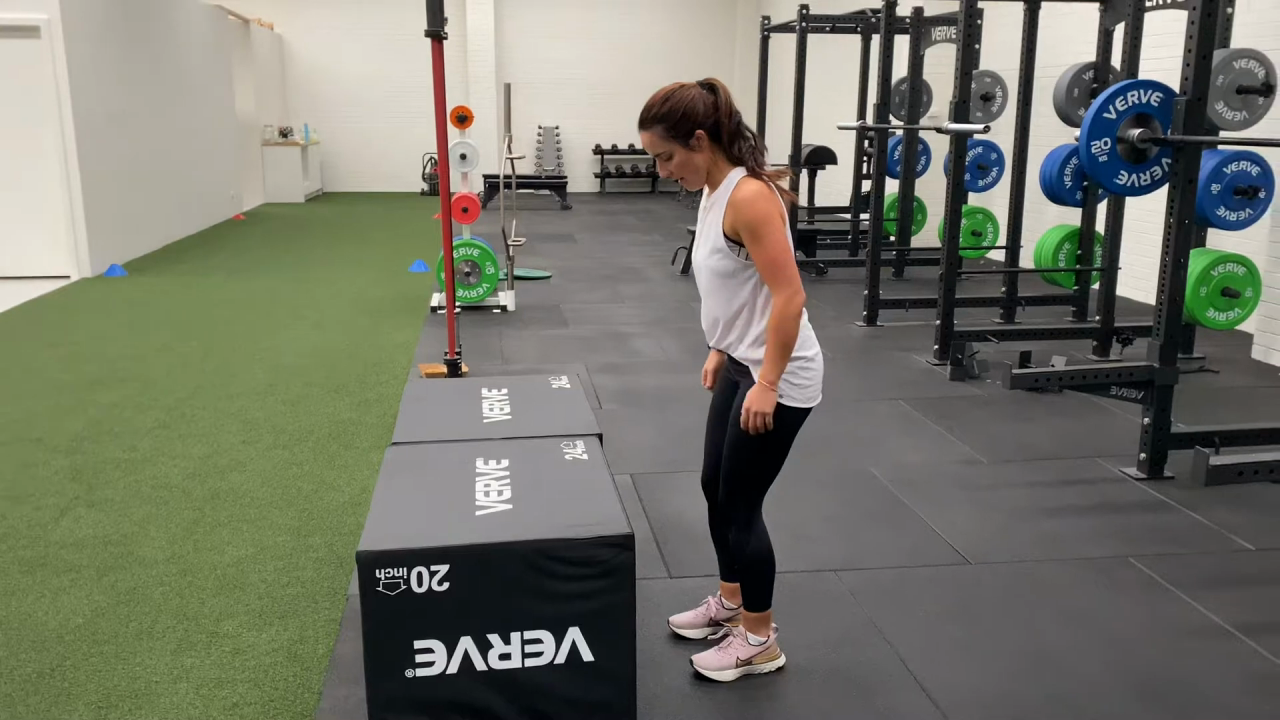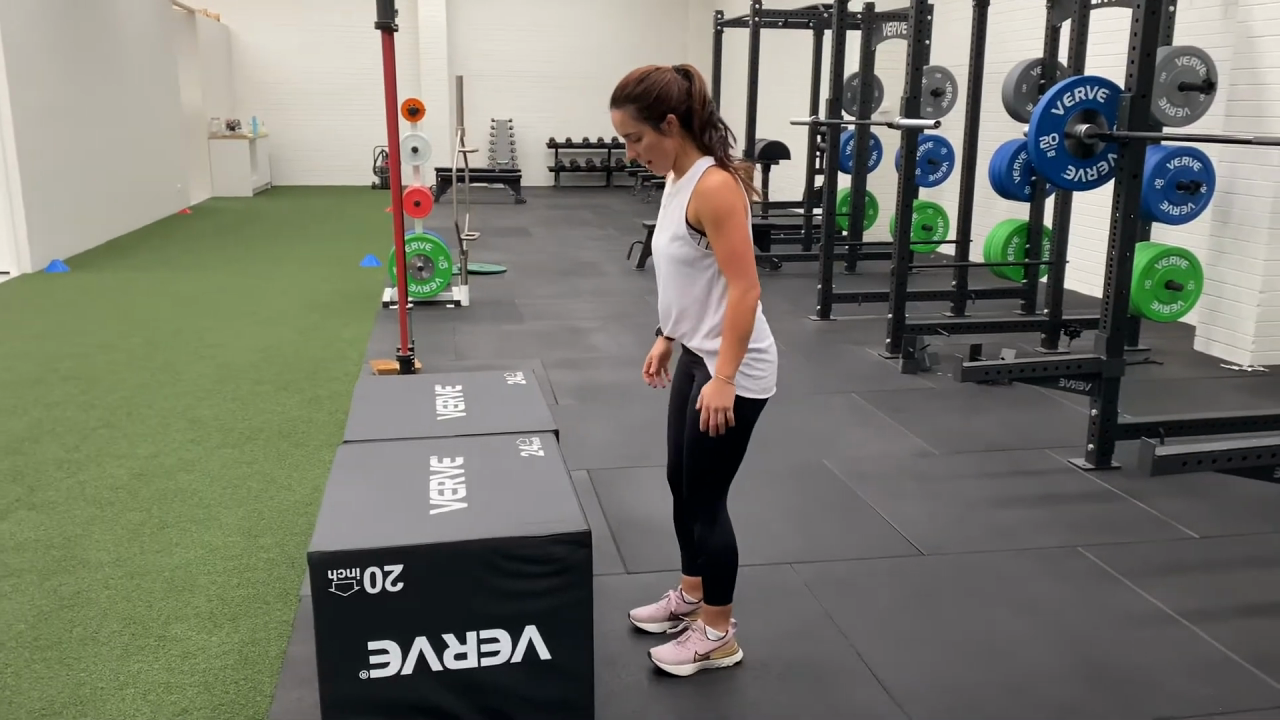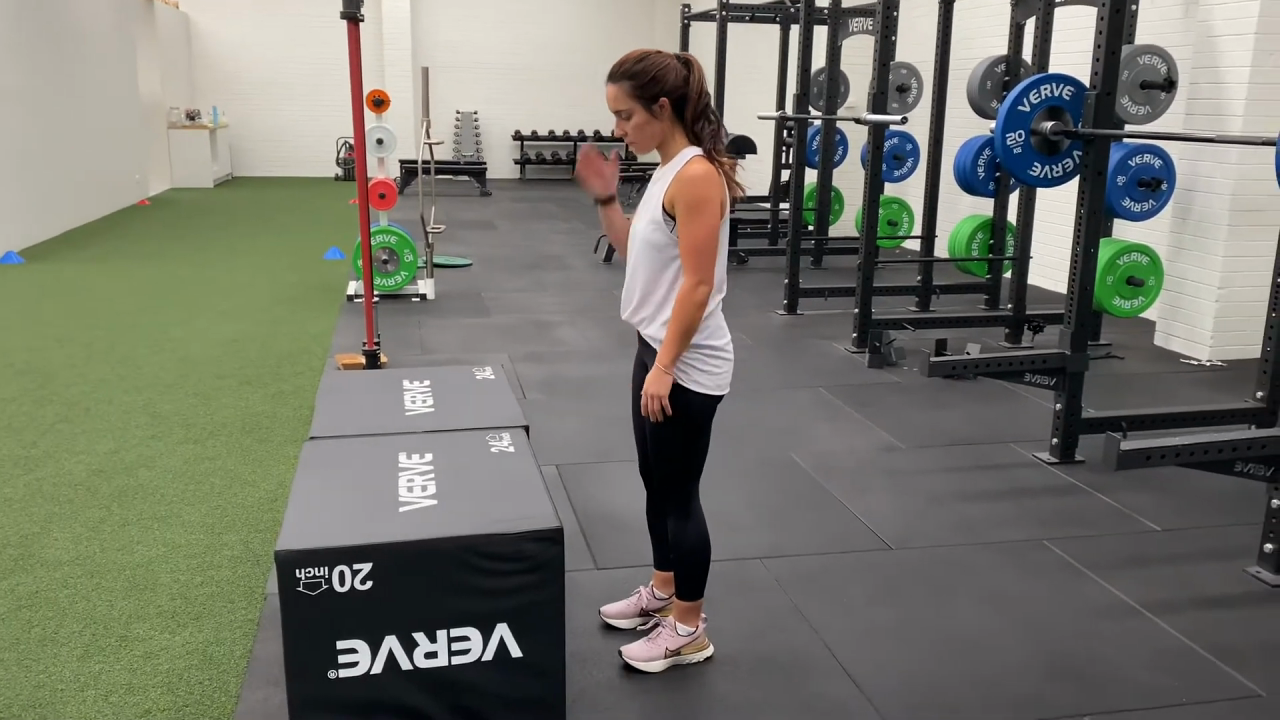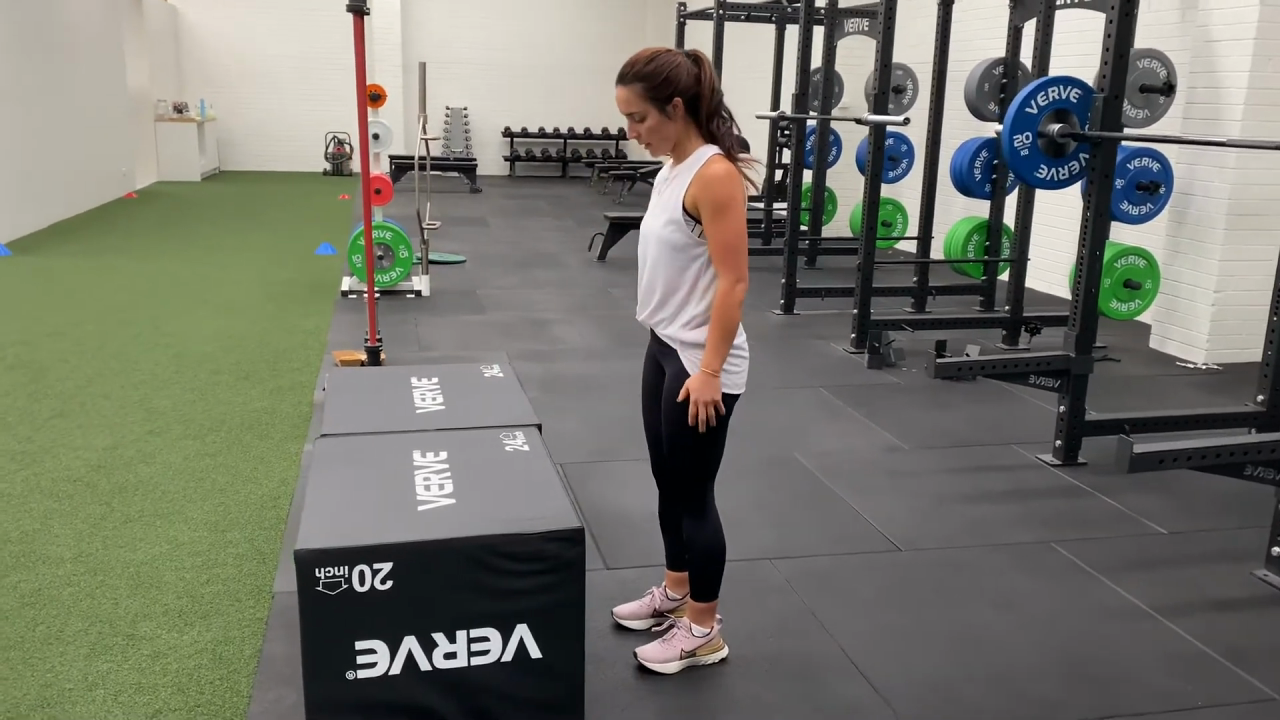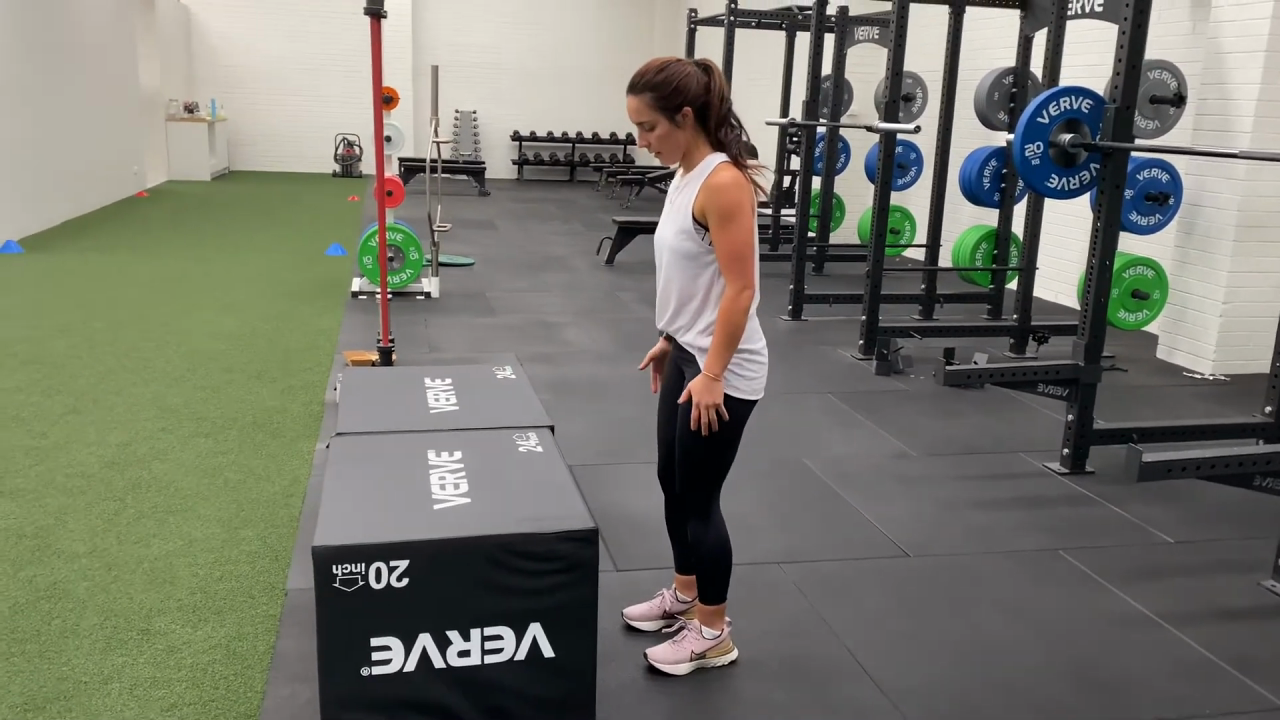
dt=1s
person 1, frame 1
left shoulder: (749, 196)
right shoulder: (714, 193)
left elbow: (789, 295)
left wrist: (768, 383)
right wrist: (720, 352)
left hip: (778, 376)
right hip: (743, 364)
left knee: (740, 502)
right knee: (716, 488)
left ankle: (759, 640)
right ankle: (731, 602)
person 1, frame 2
left shoulder: (714, 186)
right shoulder: (679, 181)
left elbow: (744, 289)
left wrist: (723, 380)
right wrist: (667, 339)
left hip: (731, 370)
right hip: (697, 358)
left knee: (705, 497)
right knee: (682, 485)
left ankle: (717, 635)
right ankle: (692, 595)
person 1, frame 3
left shoulder: (696, 176)
right shoulder: (666, 170)
left elbow: (697, 285)
right elbow: (636, 248)
left wrist: (663, 369)
right wrist: (606, 198)
left hip: (687, 364)
right hip: (656, 349)
left knee: (678, 493)
right knee: (656, 483)
left ankle: (689, 630)
right ankle: (663, 590)
person 1, frame 4
left shoulder: (715, 175)
right shoulder: (673, 169)
left elbow: (731, 282)
left wrist: (710, 371)
left hip: (700, 363)
right hip: (664, 350)
left knee: (693, 494)
right knee: (668, 483)
left ankle: (703, 631)
right ankle: (675, 591)
person 1, frame 5
left shoulder: (724, 183)
right shoulder: (686, 176)
left elbow: (739, 289)
left wrist: (712, 377)
right wrist: (668, 342)
left hip: (722, 372)
right hip: (689, 356)
left knee: (699, 497)
right knee: (674, 484)
left ankle: (713, 633)
right ankle: (684, 594)
